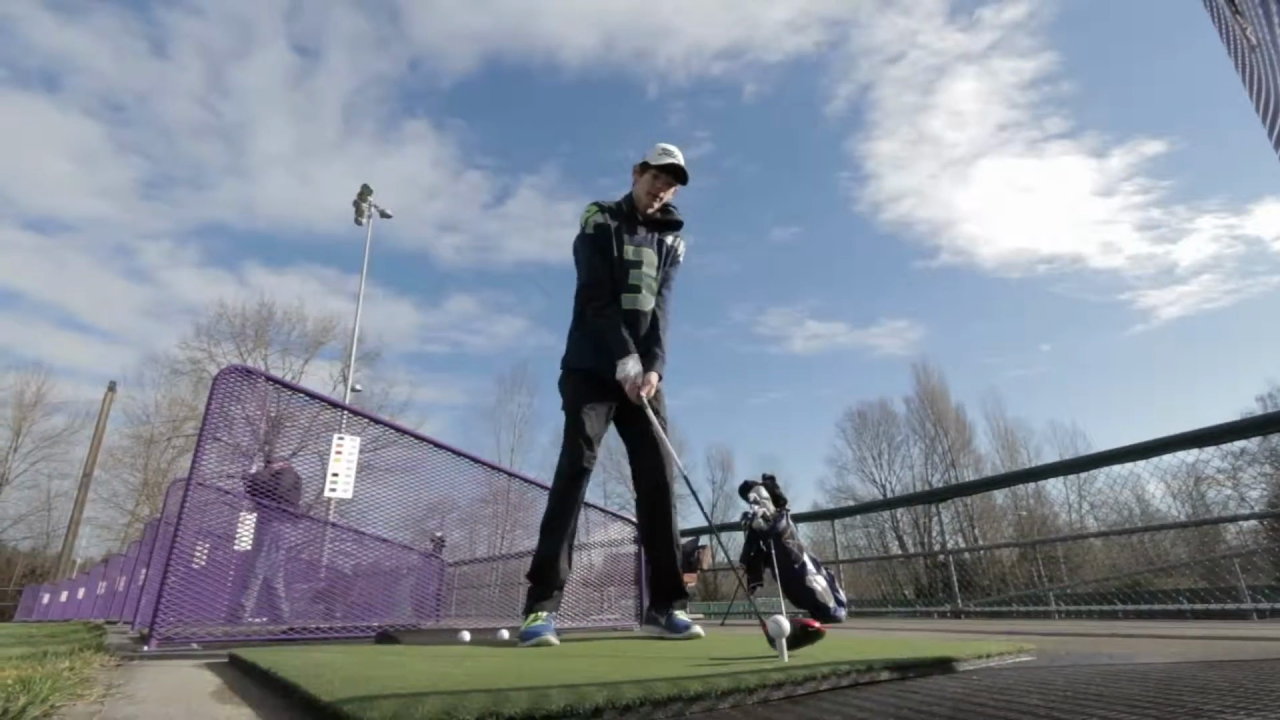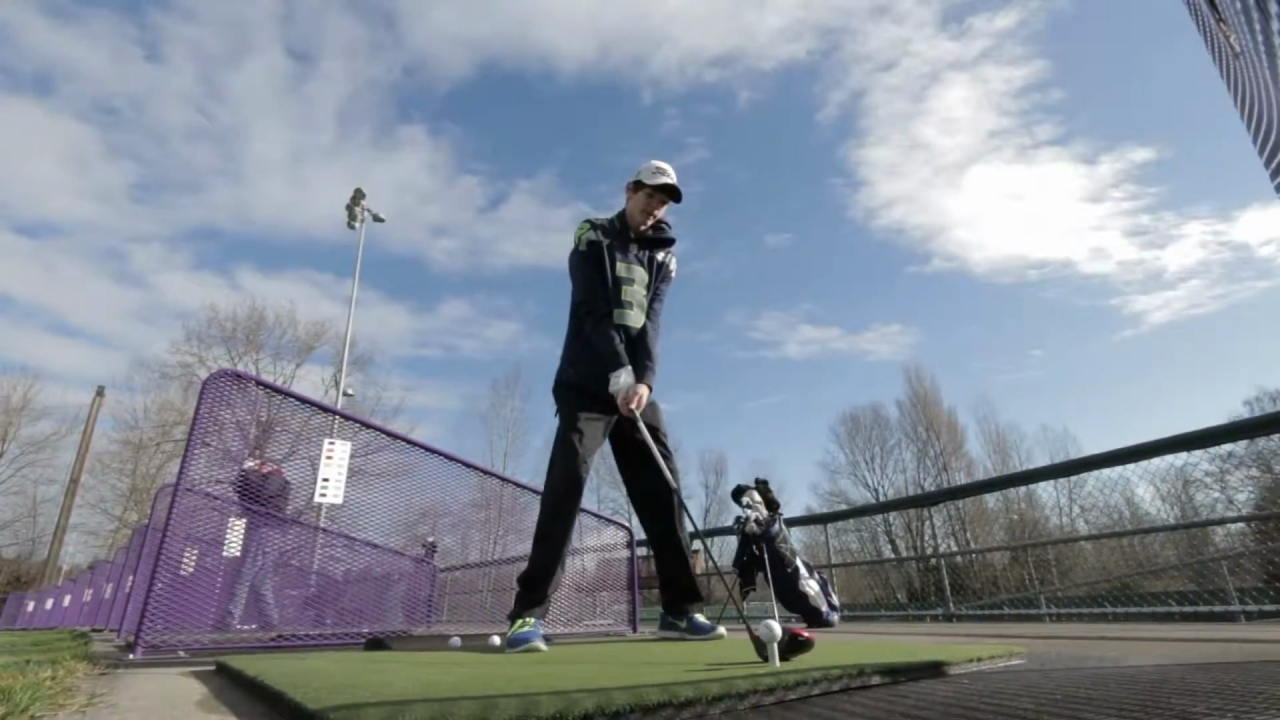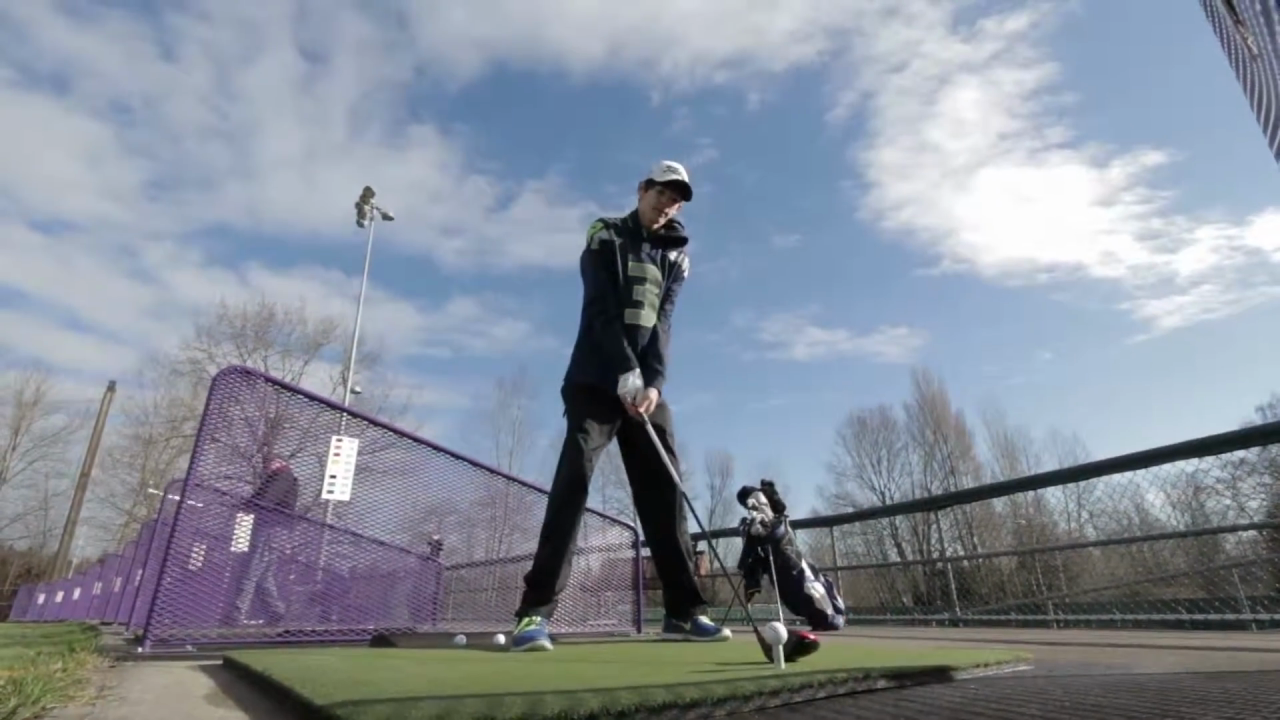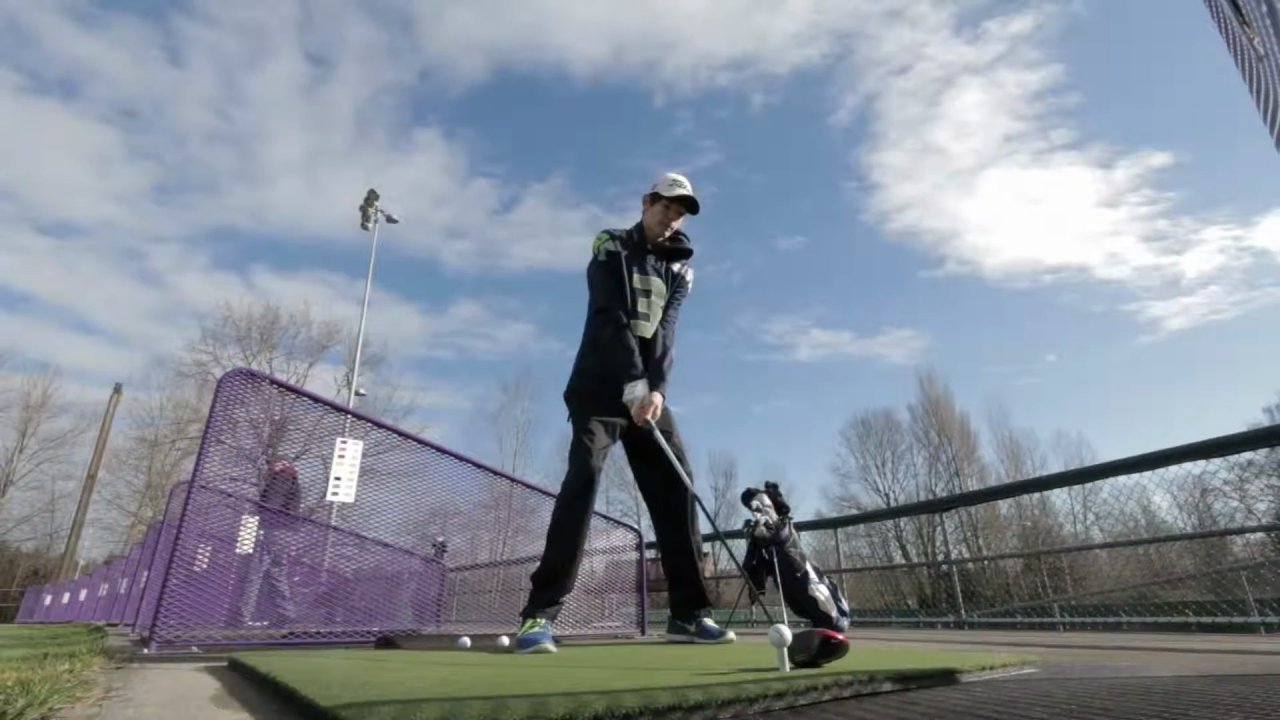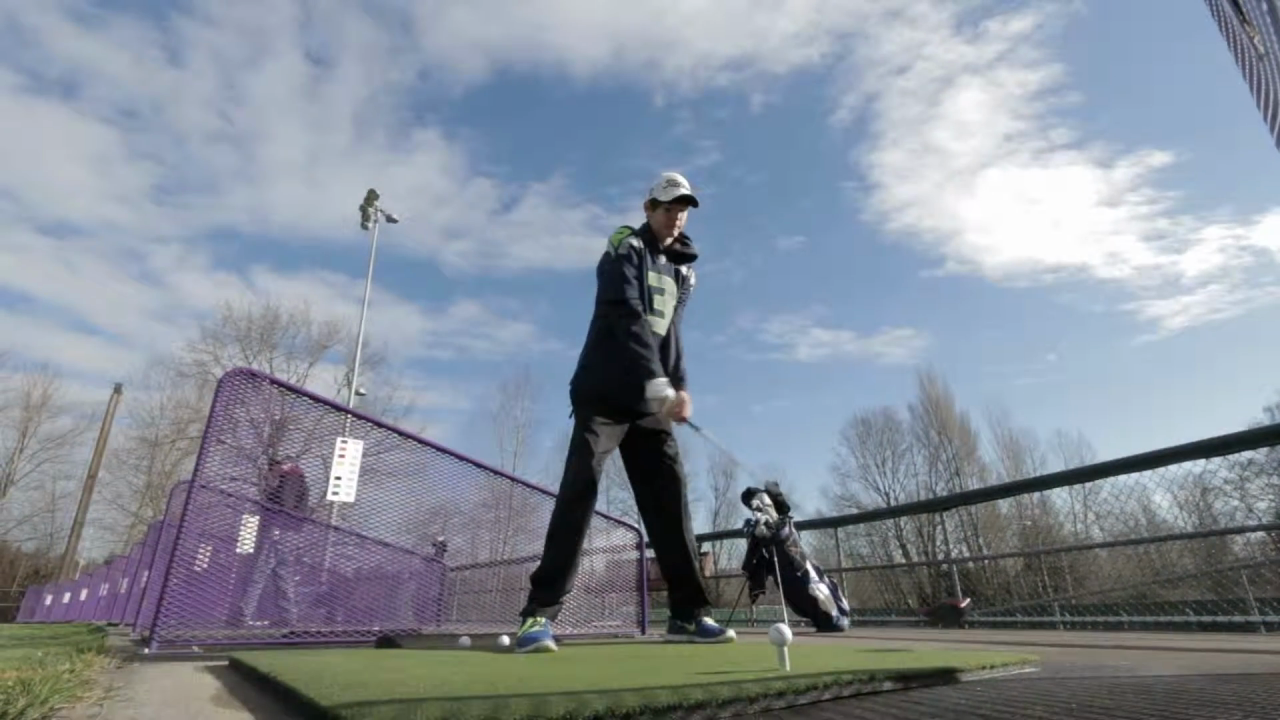
dt=1s
person 1, frame 1
left shoulder: (670, 240)
right shoulder: (600, 220)
left elbow: (661, 307)
right elbow: (598, 296)
left wrist: (654, 368)
right wrist: (626, 360)
left hip: (642, 373)
right hip: (592, 369)
left knee: (657, 477)
right knee: (576, 467)
left ankle: (665, 602)
right ankle: (541, 606)
person 1, frame 2
left shoulder: (663, 256)
right shoulder: (593, 237)
left elbow: (651, 321)
right elbow: (595, 312)
left wrist: (644, 381)
right wrist: (620, 377)
left hip: (636, 387)
right hip: (586, 383)
left knee: (661, 487)
right knee: (568, 478)
left ankle: (679, 608)
right ankle: (528, 614)
person 1, frame 3
left shoulder: (676, 256)
right shoulder: (606, 236)
left elbow: (662, 321)
right elbow: (604, 312)
left wrist: (653, 384)
right wrist: (626, 378)
left hip: (647, 387)
right hip: (596, 382)
left knee: (664, 488)
right knee: (575, 477)
left ankle: (683, 610)
right ankle: (535, 611)
person 1, frame 4
left shoulder: (679, 268)
right shoulder: (612, 248)
left elbow: (665, 331)
right elbow: (613, 321)
left wrist: (657, 390)
right wrist: (634, 386)
left hip: (649, 393)
right hip: (600, 389)
left knee: (676, 488)
right knee: (583, 480)
left ankle: (688, 613)
right ankle: (540, 614)
person 1, frame 5
left shoulder: (683, 269)
right shoulder: (625, 247)
left elbow: (671, 330)
right elbow: (629, 319)
left wrist: (679, 388)
right wrist: (658, 384)
left hip: (651, 398)
right hip: (604, 390)
left knee: (669, 493)
right knee: (582, 484)
left ankle: (687, 612)
right ankle: (539, 612)
